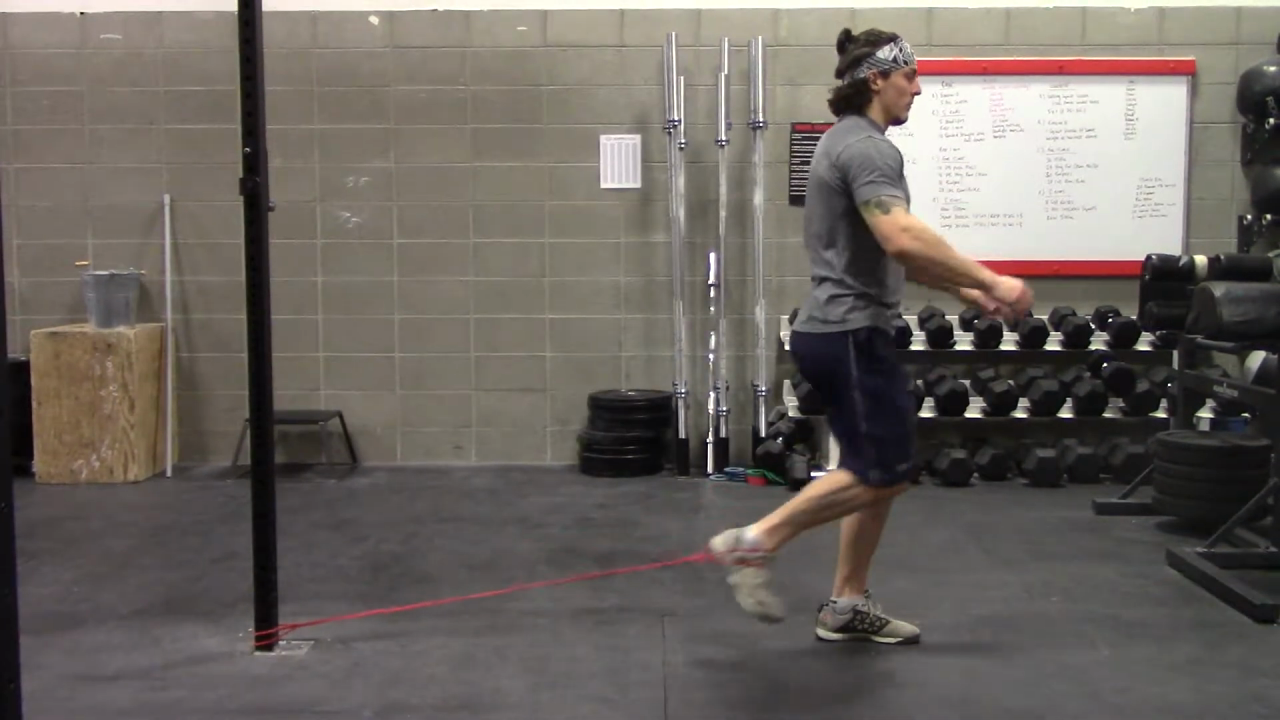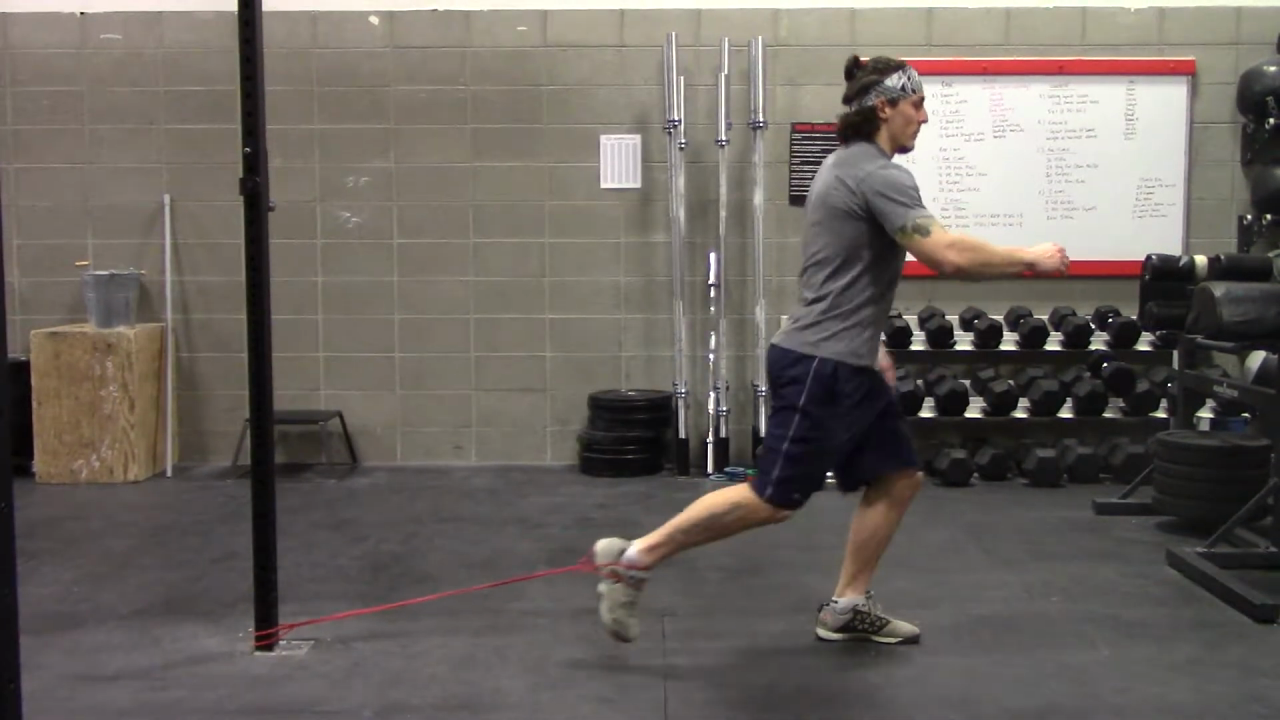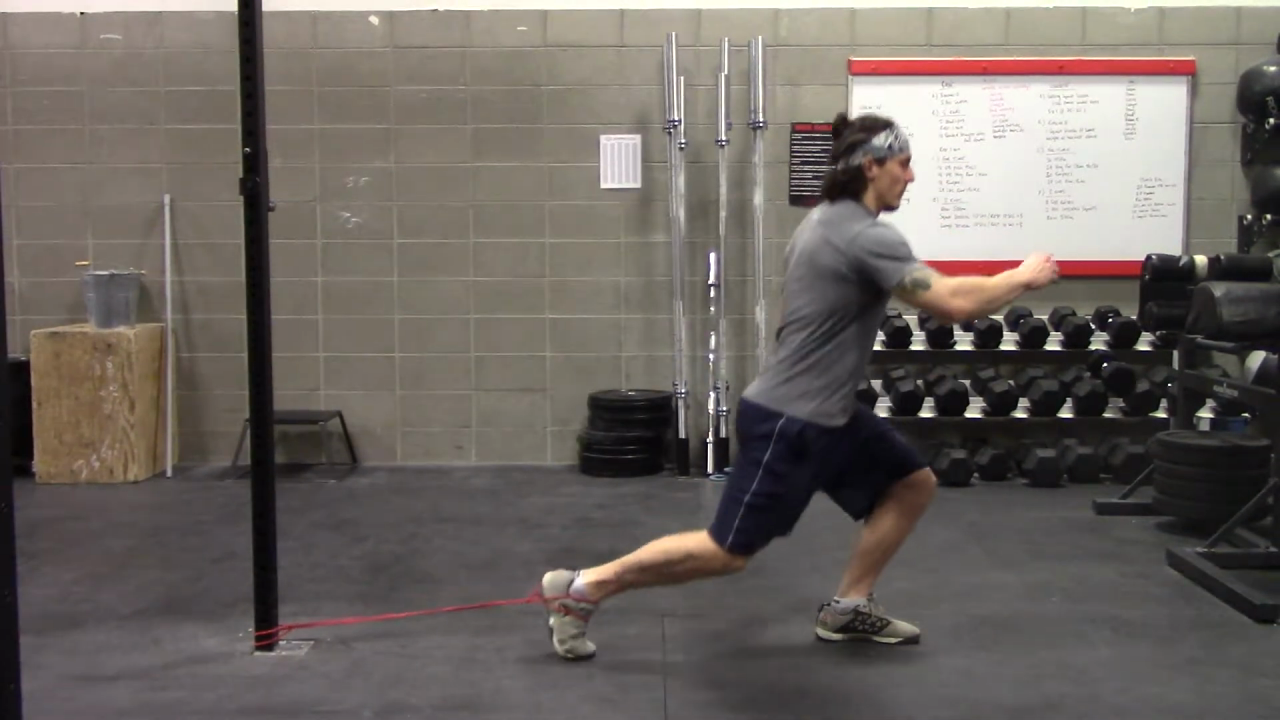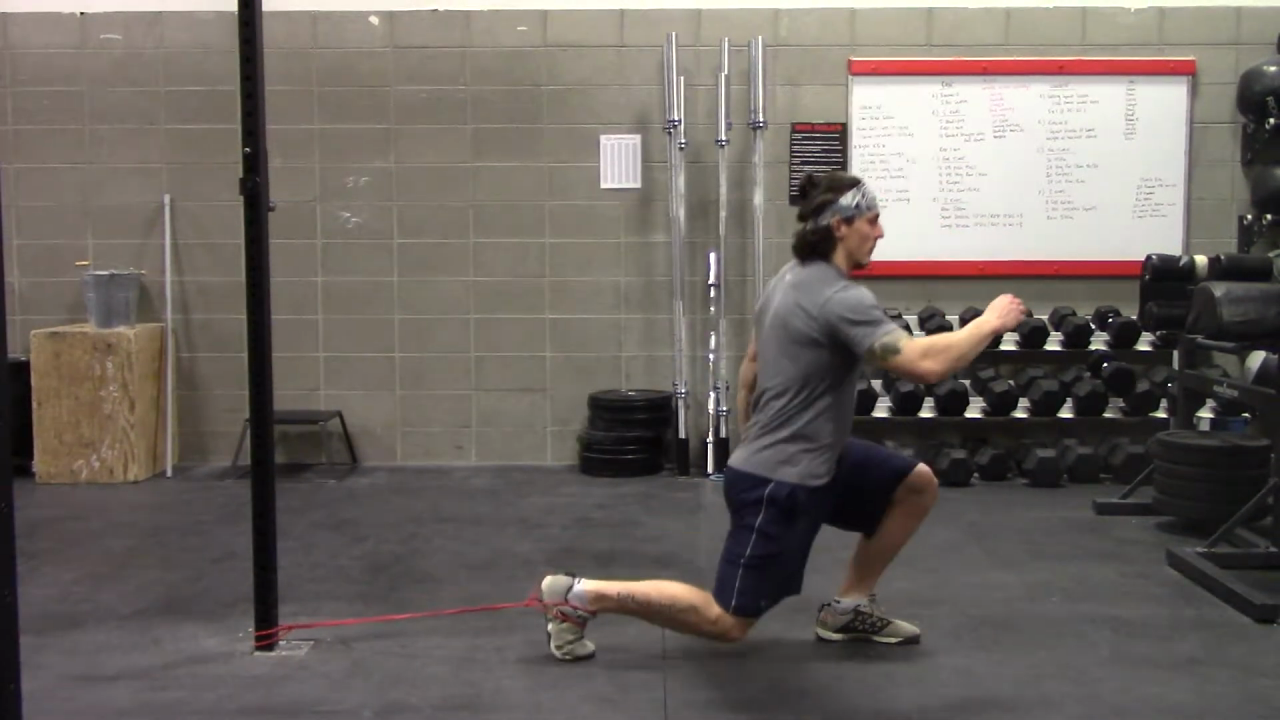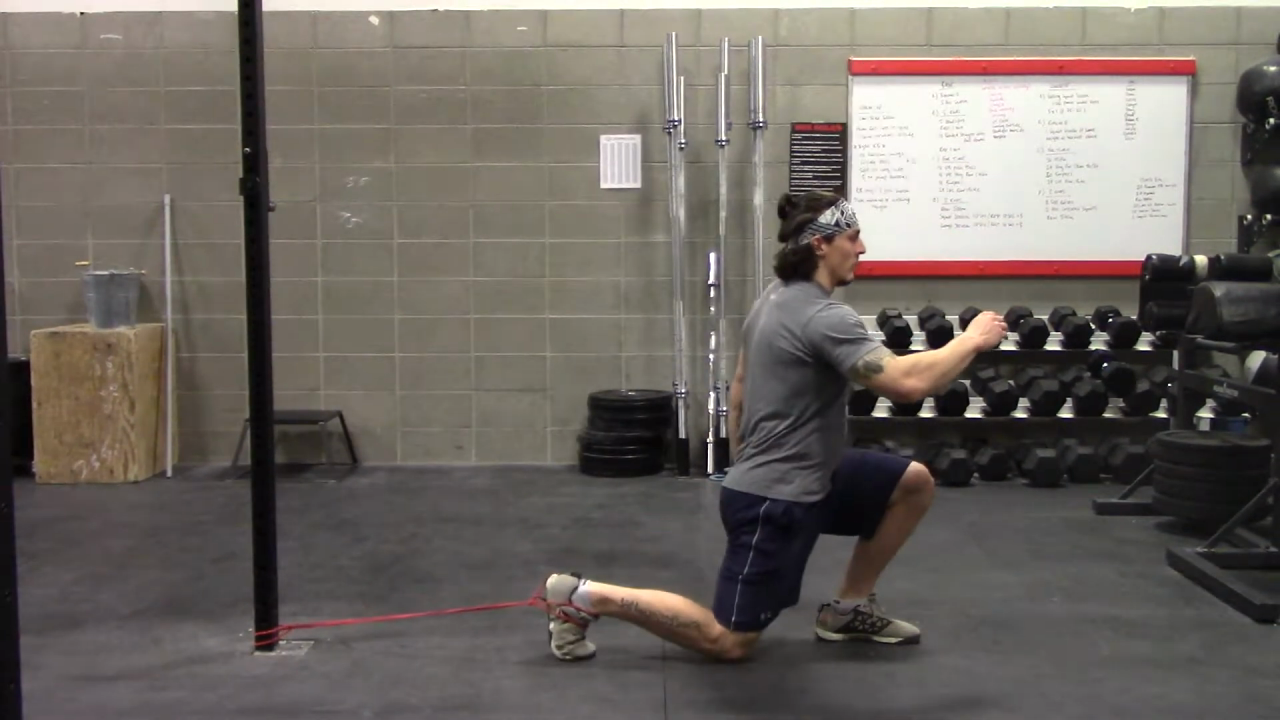
dt=0.2s
person 1, frame 1
left shoulder: (853, 141)
right shoulder: (865, 147)
left elbow: (887, 249)
right elbow: (902, 239)
left wrist: (962, 287)
right wrist: (989, 279)
left hip: (852, 333)
right hip: (847, 336)
left knee: (885, 473)
right knee: (879, 474)
left ankle: (845, 607)
right ankle: (755, 543)
person 1, frame 2
left shoulder: (847, 166)
right shoulder: (877, 176)
right elbow: (949, 256)
left wrist: (875, 348)
right wrist: (1034, 259)
left hip: (848, 363)
right hip: (821, 366)
left knee: (900, 479)
right knee: (770, 500)
left ankle: (847, 608)
right ankle: (631, 560)
person 1, frame 3
left shoulder: (824, 222)
right shoulder: (867, 237)
right elbow: (953, 301)
right wrist: (1023, 276)
left hip: (824, 411)
right hip: (792, 423)
left knee: (914, 486)
right knee: (728, 552)
left ankle: (847, 608)
right ankle: (578, 589)
person 1, frame 4
left shoulder: (792, 280)
right shoulder: (839, 299)
left elbow: (751, 372)
right elbow: (925, 364)
left wrist: (755, 443)
right wrist: (989, 322)
left hip: (804, 463)
right hip: (781, 483)
left knee: (917, 487)
right knee: (728, 620)
left ankle: (848, 607)
right ankle: (577, 596)
person 1, frame 5
left shoulder: (779, 298)
right shoulder: (822, 317)
left elbow: (740, 390)
right elbow: (908, 383)
left wrist: (743, 463)
right wrist: (971, 340)
left hip: (797, 479)
right hip: (777, 499)
left knee: (914, 484)
right knee: (729, 639)
left ankle: (849, 608)
right ankle: (582, 597)
